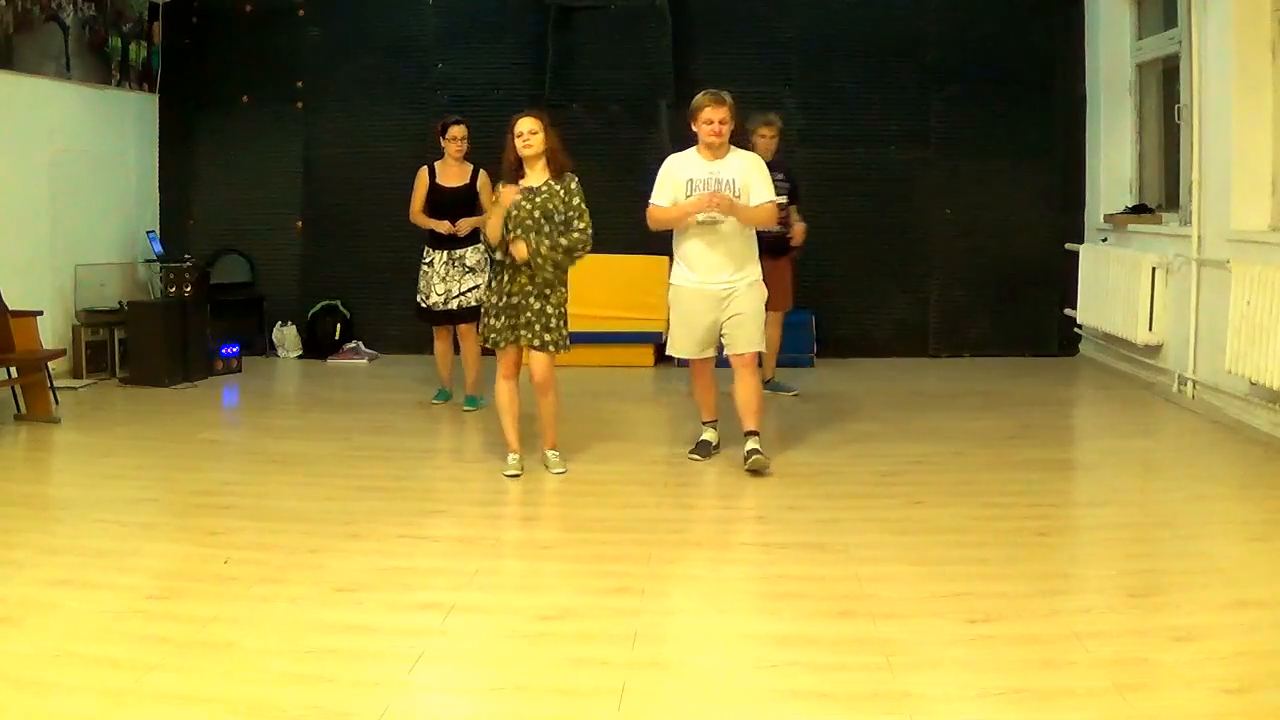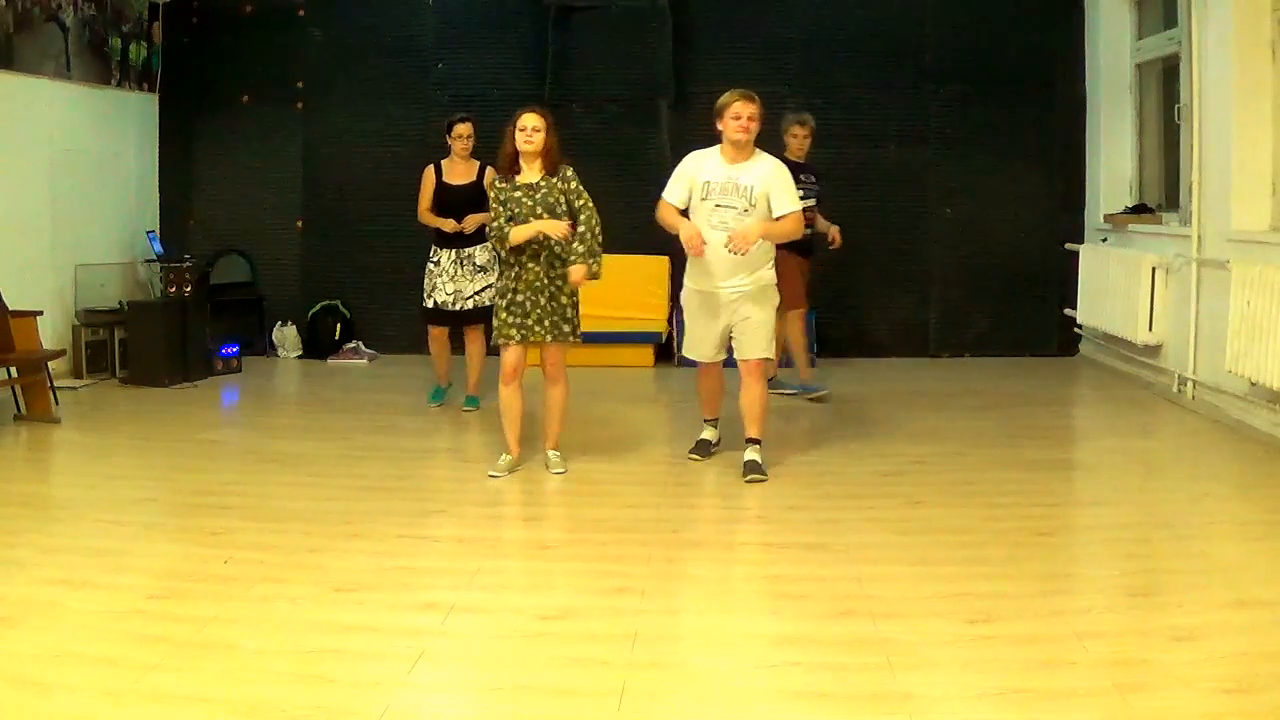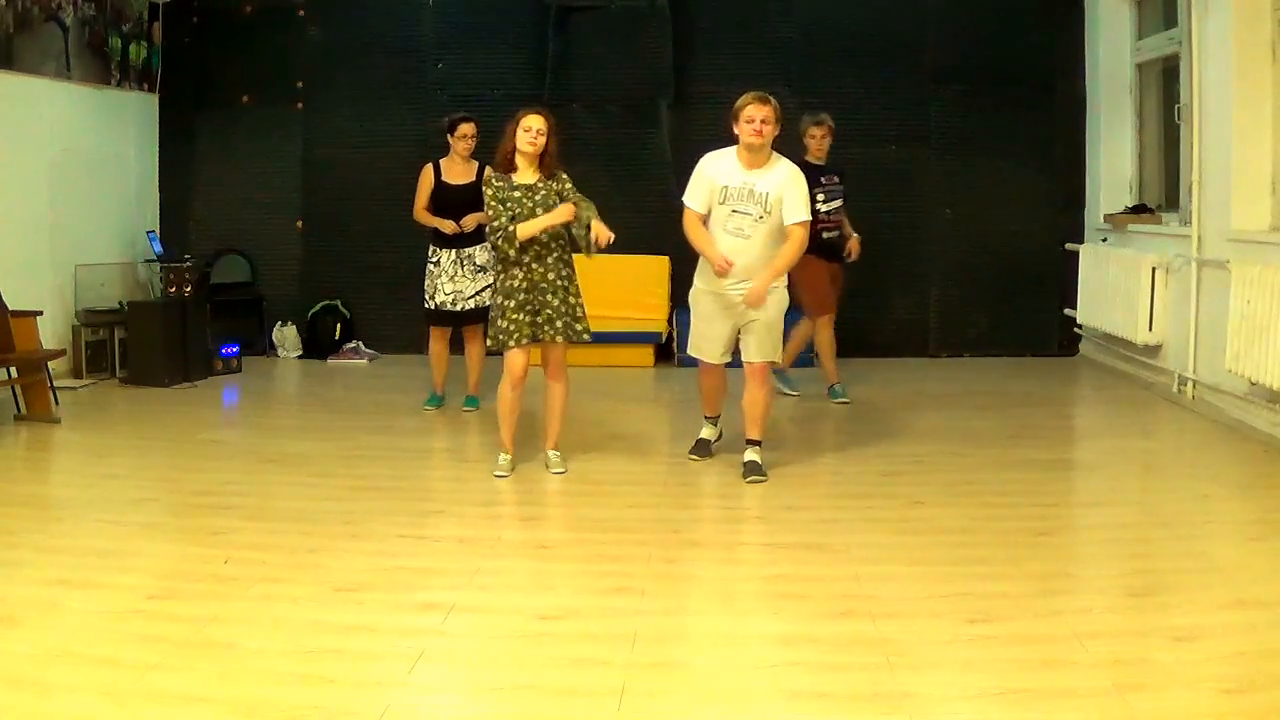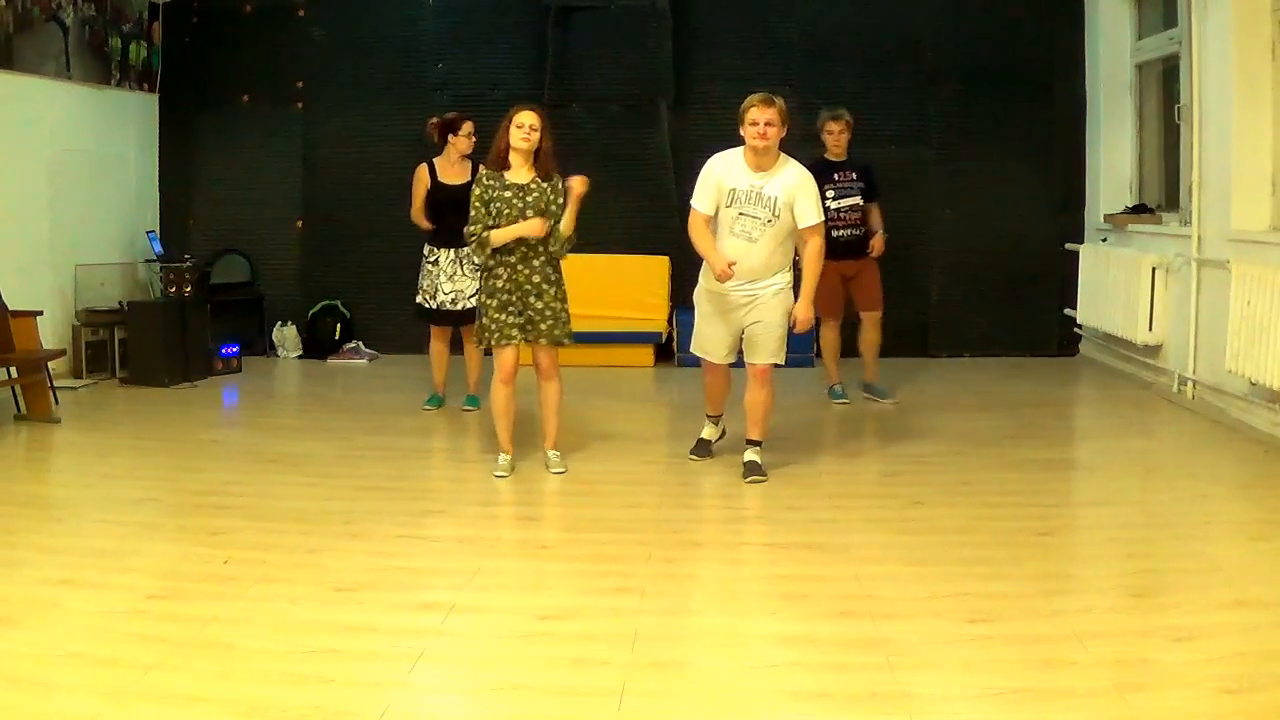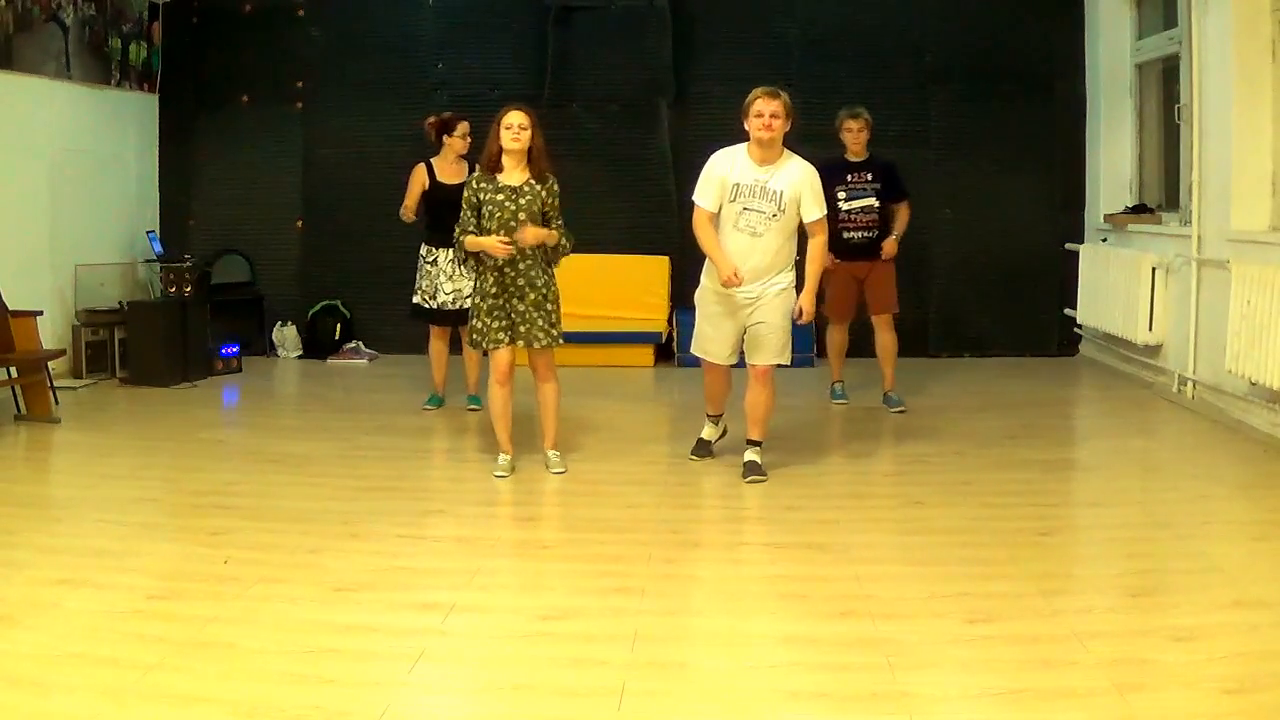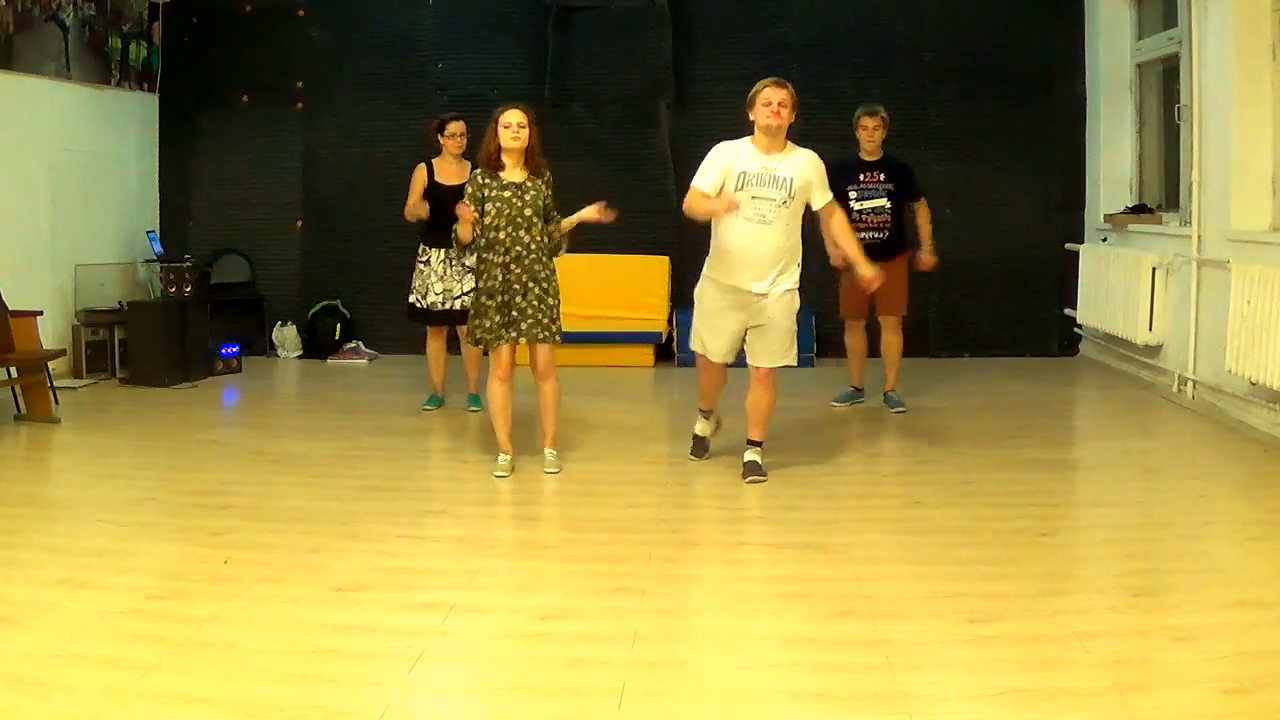
dt=0.3s
person 1, frame 1
left shoulder: (750, 163)
right shoulder: (676, 164)
left elbow: (770, 217)
right elbow: (654, 218)
left wrist: (734, 208)
right wrist: (694, 207)
left hip: (741, 282)
right hip: (690, 283)
left knee: (746, 360)
right knee: (699, 361)
left ankle: (752, 441)
right ankle: (709, 430)
person 1, frame 2
left shoulder: (773, 169)
right shoulder: (695, 162)
left elbow: (795, 226)
right elbow: (664, 209)
left wrist: (758, 230)
right wrist: (683, 226)
left hip: (755, 288)
right hip: (703, 286)
left knee: (753, 366)
right knee: (707, 362)
left ankle: (753, 450)
right ankle: (710, 429)
person 1, frame 3
left shoulder: (789, 175)
right shoulder: (711, 164)
left elbow: (797, 237)
right elbow: (691, 219)
left wrist: (766, 282)
right wrist: (712, 256)
left hip: (764, 289)
right hip: (713, 286)
left knee: (758, 368)
right knee: (710, 362)
left ankle: (753, 450)
right ankle: (710, 425)
person 1, frame 4
left shoulder: (798, 178)
right shoulder: (718, 166)
left elbow: (813, 241)
right elbow: (697, 222)
left wrist: (805, 299)
right wrist: (714, 260)
left hip: (770, 291)
right hip: (718, 287)
left knee: (761, 370)
right knee: (713, 363)
left ankle: (753, 451)
right ankle: (713, 425)
person 1, frame 5
left shoulder: (803, 173)
right shoulder: (721, 162)
left elbow: (818, 234)
right elbow: (701, 220)
left wrist: (809, 290)
right wrist: (722, 265)
left hip: (774, 290)
right hip: (721, 287)
left knee: (762, 371)
right knee: (714, 362)
left ankle: (753, 452)
right ankle: (714, 424)
person 1, frame 6
left shoulder: (808, 162)
right shoulder: (725, 153)
left elbow: (832, 215)
right elbow: (691, 204)
left wrist: (860, 262)
right wrist: (712, 206)
left hip: (777, 289)
right hip: (724, 283)
left knee: (764, 372)
right knee: (710, 359)
left ankle: (754, 451)
right ankle: (706, 419)
person 2, frame 1
left shoulder: (566, 183)
right shoulder: (507, 187)
left elbow: (580, 236)
right elbow: (490, 239)
left wrist: (534, 250)
right wrist: (500, 209)
left hip: (544, 288)
right hip: (507, 286)
left knee: (541, 375)
right knee: (506, 369)
left ankle: (550, 447)
right ankle: (514, 450)
person 2, frame 2
left shoulder: (564, 175)
right shoulder: (502, 184)
left elbow: (588, 216)
right elbow: (497, 237)
left wrist: (582, 260)
right wrist: (538, 226)
left hip: (555, 283)
right hip: (516, 283)
left knee: (554, 368)
right knee: (510, 368)
left ankle: (552, 447)
right ankle: (512, 451)
person 2, frame 3
left shoulder: (557, 179)
right shoulder: (496, 181)
left elbow: (581, 206)
right elbow: (500, 235)
left wrist: (598, 226)
right wrist: (549, 220)
left hip: (557, 282)
right hip: (515, 284)
left knee: (555, 367)
right knee: (515, 370)
left ankle: (551, 447)
right ankle: (506, 450)
person 2, frame 4
left shoulder: (551, 181)
right shoulder: (488, 179)
left elbow: (559, 240)
right elbow: (476, 237)
left wrist: (573, 202)
right wrist: (520, 229)
left hip: (544, 283)
right hip: (502, 283)
left knee: (548, 366)
right knee: (505, 369)
left ankle: (551, 447)
right ankle: (505, 451)
person 2, frame 5
left shoulder: (546, 182)
right shoulder: (480, 181)
left elbow: (561, 237)
right elbow: (463, 237)
left wrist: (544, 237)
right wrist: (483, 244)
left hip: (536, 284)
right hip: (494, 286)
left knee: (544, 367)
right knee: (501, 369)
left ankle: (551, 447)
right ankle: (505, 451)
person 2, frame 6
left shoulder: (541, 178)
right shoulder: (481, 178)
right elbow: (464, 239)
left wrist: (581, 216)
right wrist: (465, 221)
left hip: (538, 281)
right hip: (496, 283)
left knee: (544, 365)
right knee: (501, 367)
left ankle: (550, 446)
right ankle: (504, 450)
person 3, frame 1
left shoulder: (479, 175)
right shoulder: (426, 173)
right elbow: (415, 213)
left wrist: (473, 222)
right wrist: (435, 224)
left hip: (470, 256)
right hip: (436, 256)
left knee: (466, 326)
right knee: (440, 327)
left ankle: (472, 391)
right ankle: (445, 386)
person 3, frame 2
left shoulder: (486, 172)
right shoulder: (433, 171)
right elbow: (423, 212)
left wrist: (481, 218)
right wrist: (441, 222)
left hip: (478, 255)
right hip: (443, 255)
left knee: (474, 328)
right knee: (436, 329)
left ankle: (472, 391)
right ankle: (442, 382)
person 3, frame 3
left shoulder: (485, 172)
right shoulder: (431, 170)
right elbow: (418, 211)
left wrist: (480, 217)
right wrist: (439, 222)
left hip: (476, 255)
right hip: (441, 255)
left knee: (473, 327)
right knee: (438, 327)
left ankle: (472, 392)
right ankle: (437, 390)
person 3, frame 4
left shoulder: (478, 170)
right shoulder: (425, 171)
right elbow: (416, 211)
right wrist: (424, 222)
left hip: (471, 255)
right hip: (438, 255)
left knee: (471, 326)
right knee: (439, 327)
left ankle: (472, 392)
right ankle: (438, 391)
person 3, frame 5
left shoulder: (474, 171)
right shoulder: (423, 170)
right elbow: (407, 209)
right wrist: (407, 215)
left hip: (469, 254)
right hip: (436, 255)
left knee: (470, 326)
right knee: (438, 328)
left ankle: (473, 391)
right ankle: (438, 391)
person 3, frame 6
left shoulder: (476, 172)
right shoulder: (424, 170)
right elbow: (408, 212)
right wrist: (417, 210)
left hip: (467, 255)
right hip: (433, 256)
left knee: (467, 327)
right knee: (435, 327)
left ankle: (473, 391)
right ankle: (437, 391)
person 4, frame 1
left shoulder: (784, 172)
left elbow: (791, 210)
left wrist: (799, 225)
left hip: (780, 253)
left knee: (775, 315)
left ankle: (769, 377)
person 4, frame 2
left shoulder: (811, 173)
left wrist: (830, 227)
left hip: (803, 252)
right hip: (782, 251)
left knee: (783, 315)
right knee: (795, 312)
left ankle: (770, 376)
right ankle: (806, 379)
person 4, frame 3
left shoulder: (837, 174)
left wrist: (852, 235)
left hip: (837, 256)
right hip: (810, 256)
left knee: (818, 319)
right knee: (823, 318)
left ankle: (781, 367)
right ankle: (833, 382)
person 4, frame 4
left shoulder: (863, 170)
right shoulder: (812, 172)
left wrist: (878, 233)
left hip: (862, 256)
right hip: (827, 258)
left knee: (872, 316)
right knee: (830, 320)
left ankle: (871, 381)
right ankle: (834, 382)
person 4, frame 5
left shoulder: (886, 169)
right shoulder: (828, 172)
left elbow: (902, 210)
left wrist: (894, 237)
left hip: (879, 258)
right hip: (841, 259)
left knee: (883, 321)
right knee: (838, 322)
left ankle: (889, 389)
right ankle: (837, 381)
person 4, frame 6
left shoulder: (900, 169)
right shoulder: (842, 171)
left elbow: (920, 208)
left wrist: (926, 246)
left hip: (892, 258)
left knee: (891, 322)
right knee: (853, 322)
left ankle: (891, 390)
right ankle: (856, 387)
